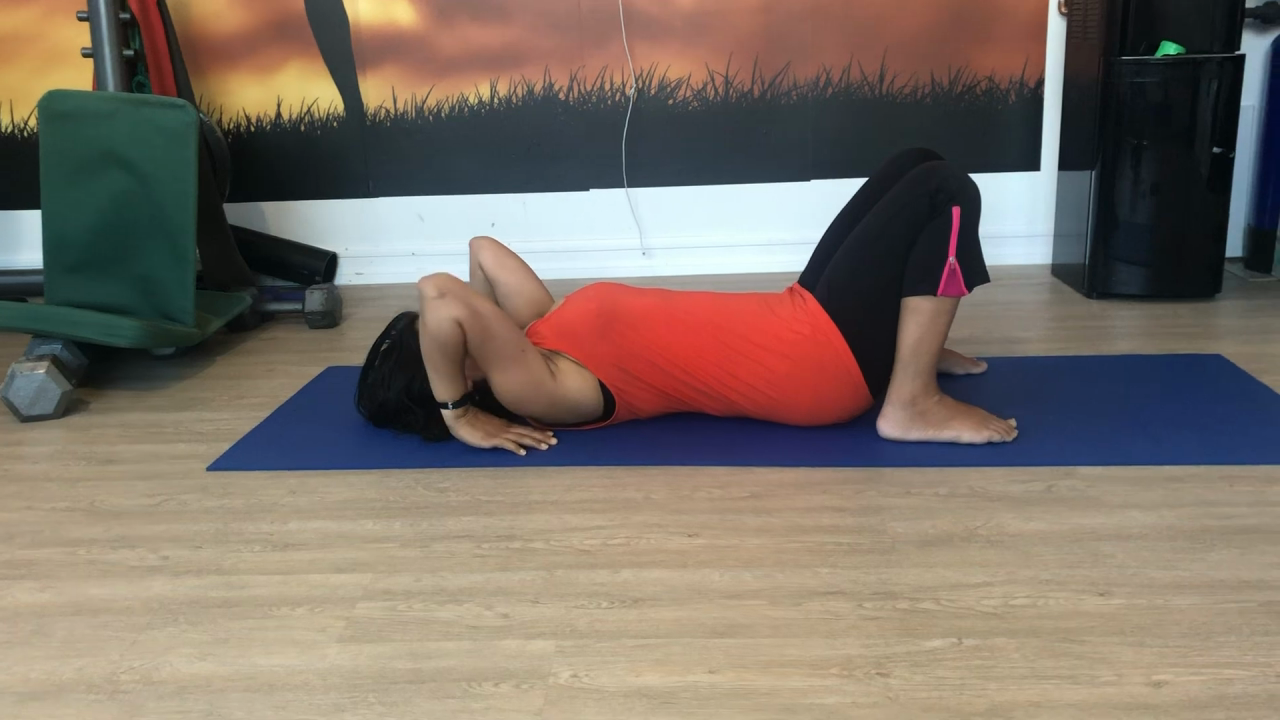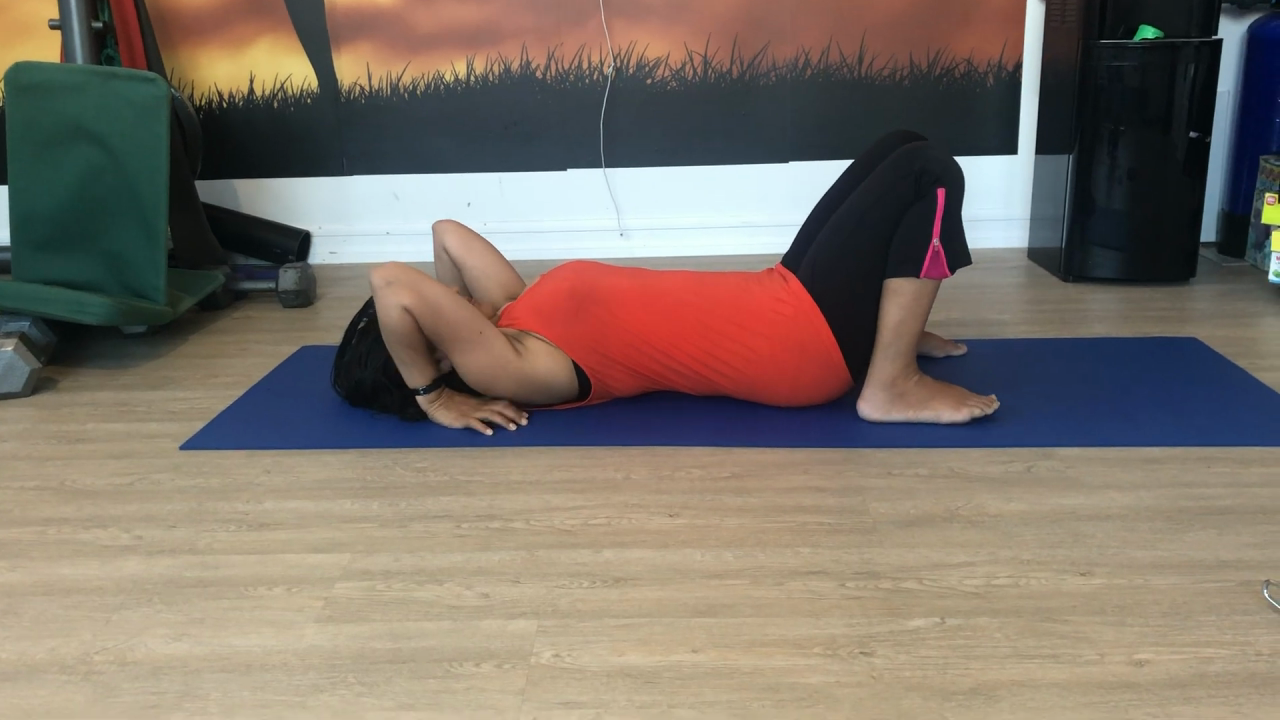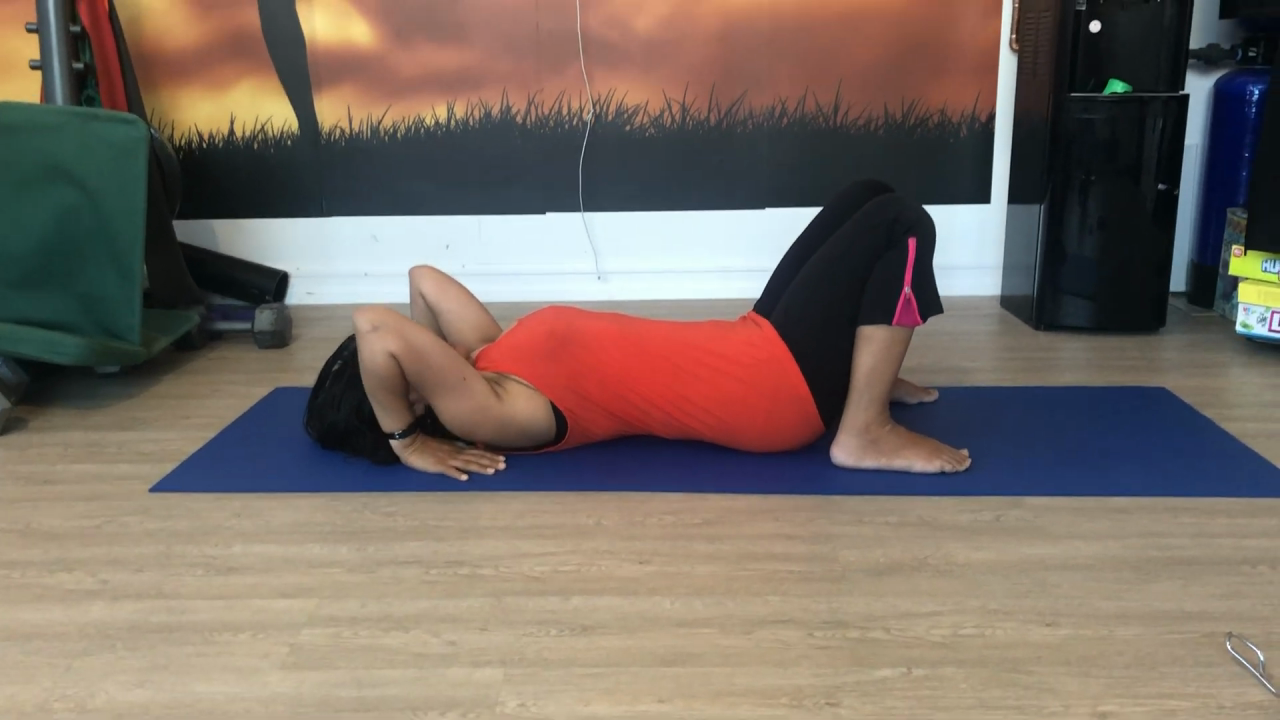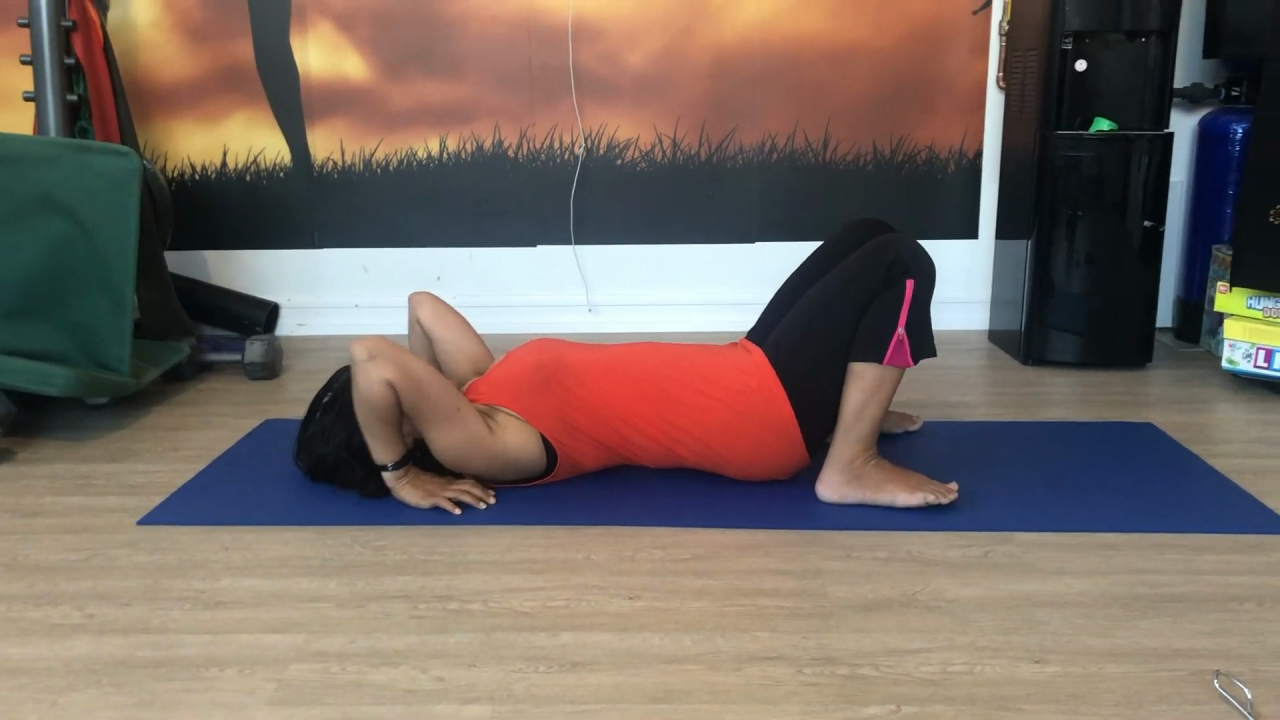
dt=1s
person 1, frame 1
left shoulder: (534, 337)
right shoulder: (535, 390)
left elbow: (485, 249)
right wrist: (458, 416)
left hip: (803, 323)
right hip: (821, 369)
left knee: (917, 166)
right knee: (946, 192)
left ankle: (912, 343)
right ankle: (912, 404)
person 1, frame 2
left shoulder: (509, 316)
right shoulder: (509, 370)
left elbow: (448, 231)
right wrist: (433, 399)
left hip: (784, 302)
right hip: (801, 348)
left knee: (903, 149)
right knee: (930, 172)
left ankle: (893, 324)
right ankle: (893, 386)
person 1, frame 3
left shoulder: (486, 359)
right shoulder: (487, 412)
left elbow: (423, 277)
right wrist: (409, 444)
left hip: (760, 350)
right hip: (775, 393)
left knee: (870, 199)
right knee: (900, 224)
left ankle: (867, 374)
right ankle: (867, 435)
person 1, frame 4
left shoulder: (475, 389)
right shoulder: (475, 447)
left elbow: (422, 304)
right wrist: (399, 477)
left hip: (748, 378)
right hip: (762, 416)
left knee: (872, 238)
right knee: (901, 263)
left ankle: (851, 408)
right ankle: (851, 467)
